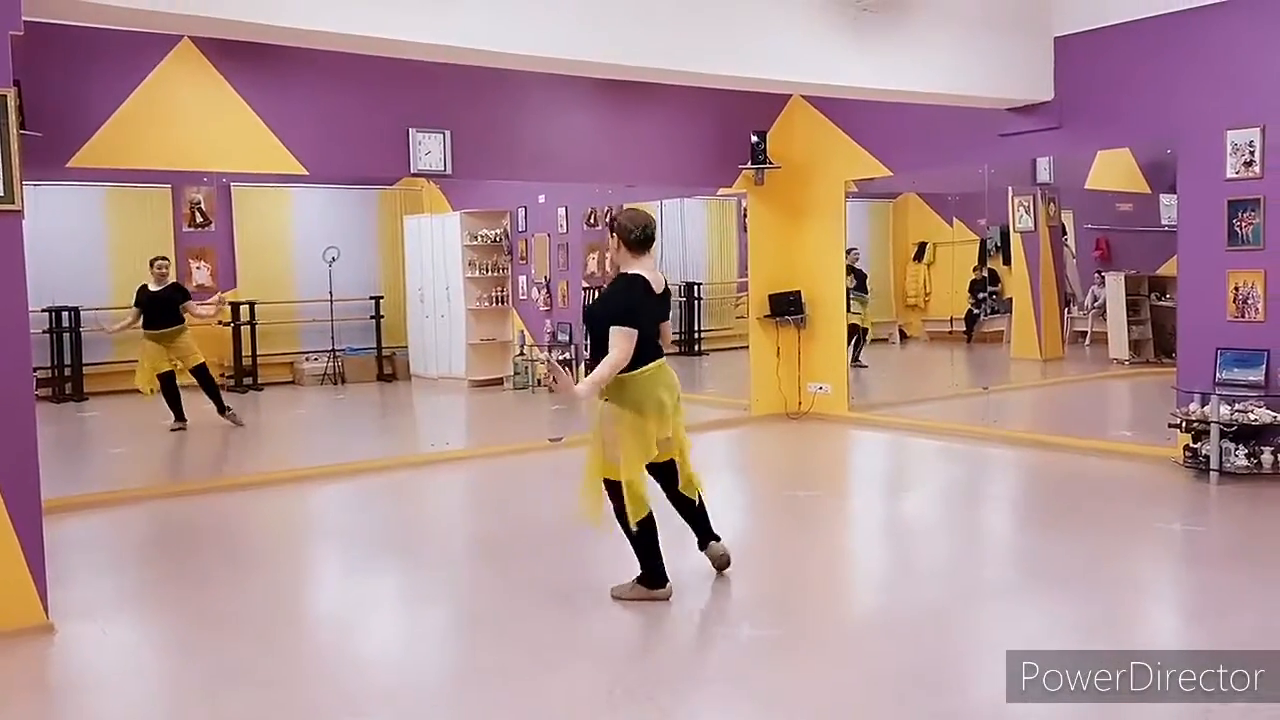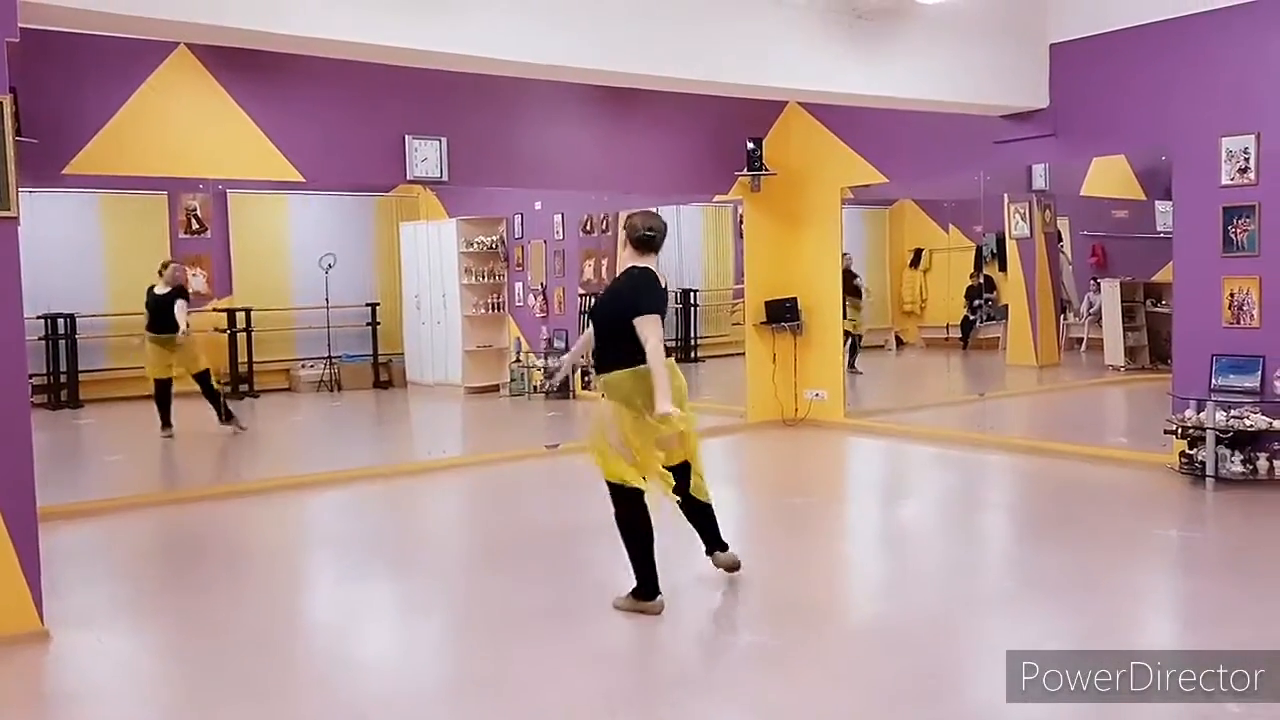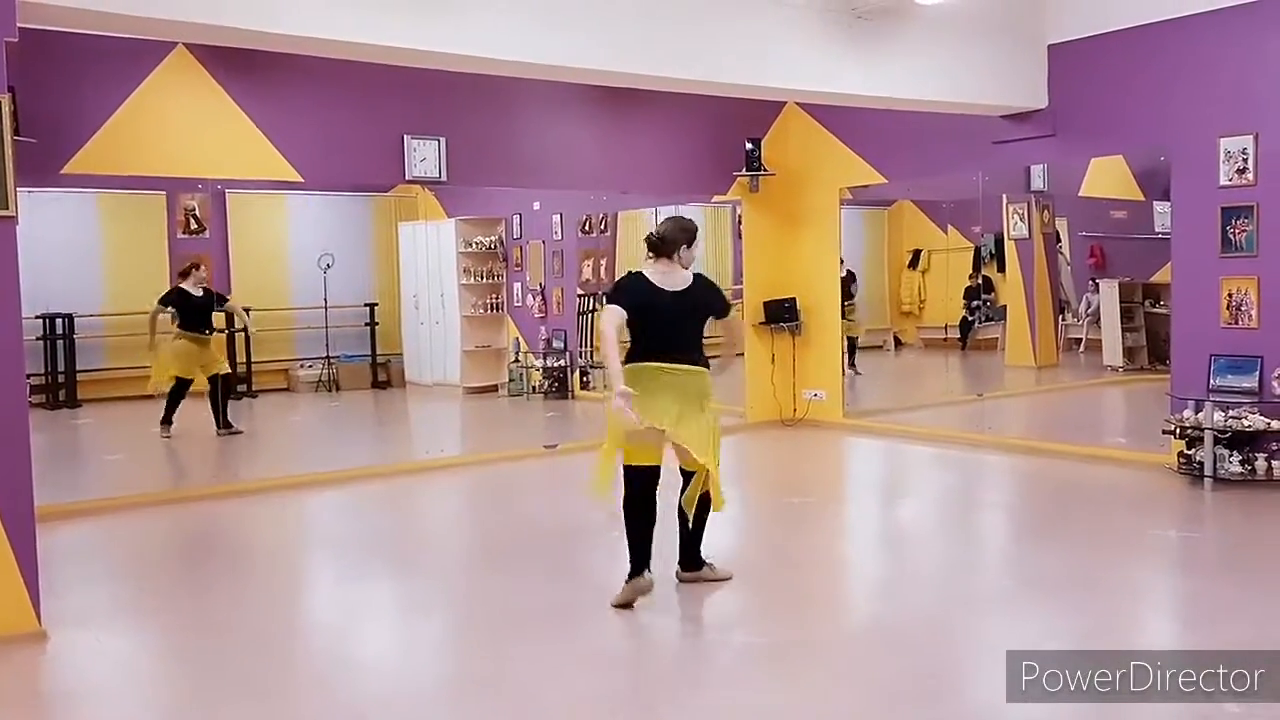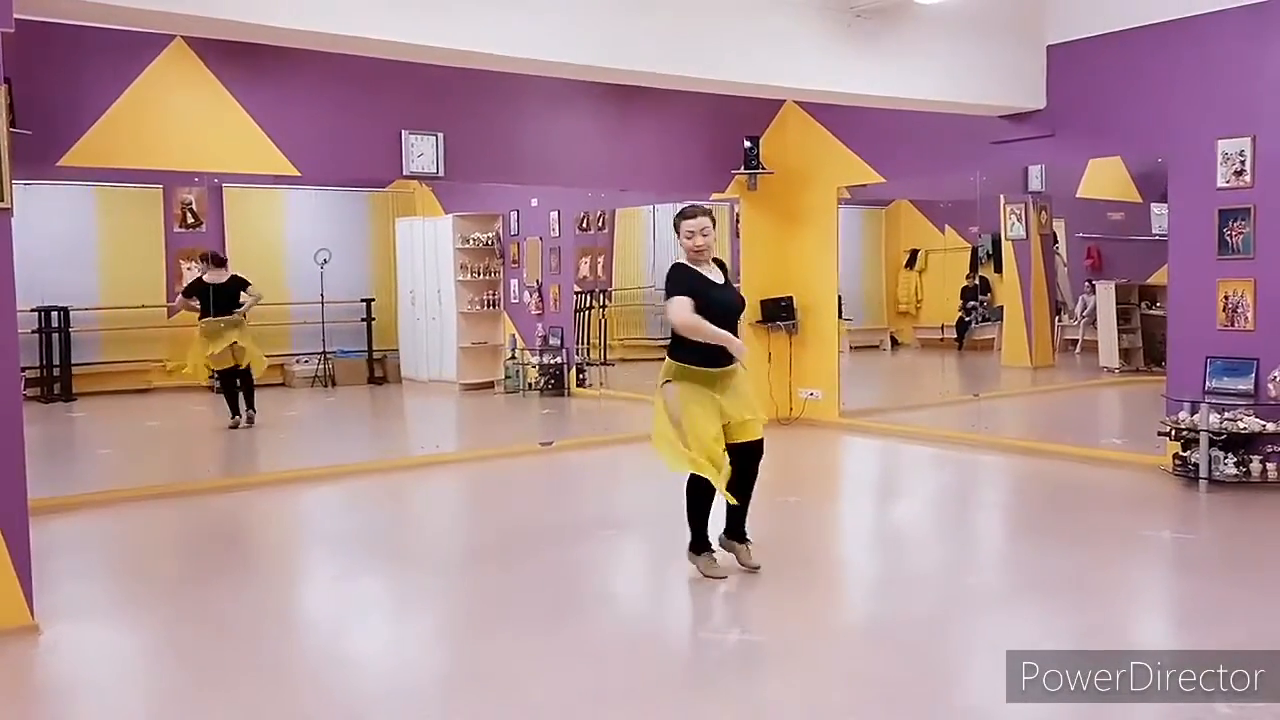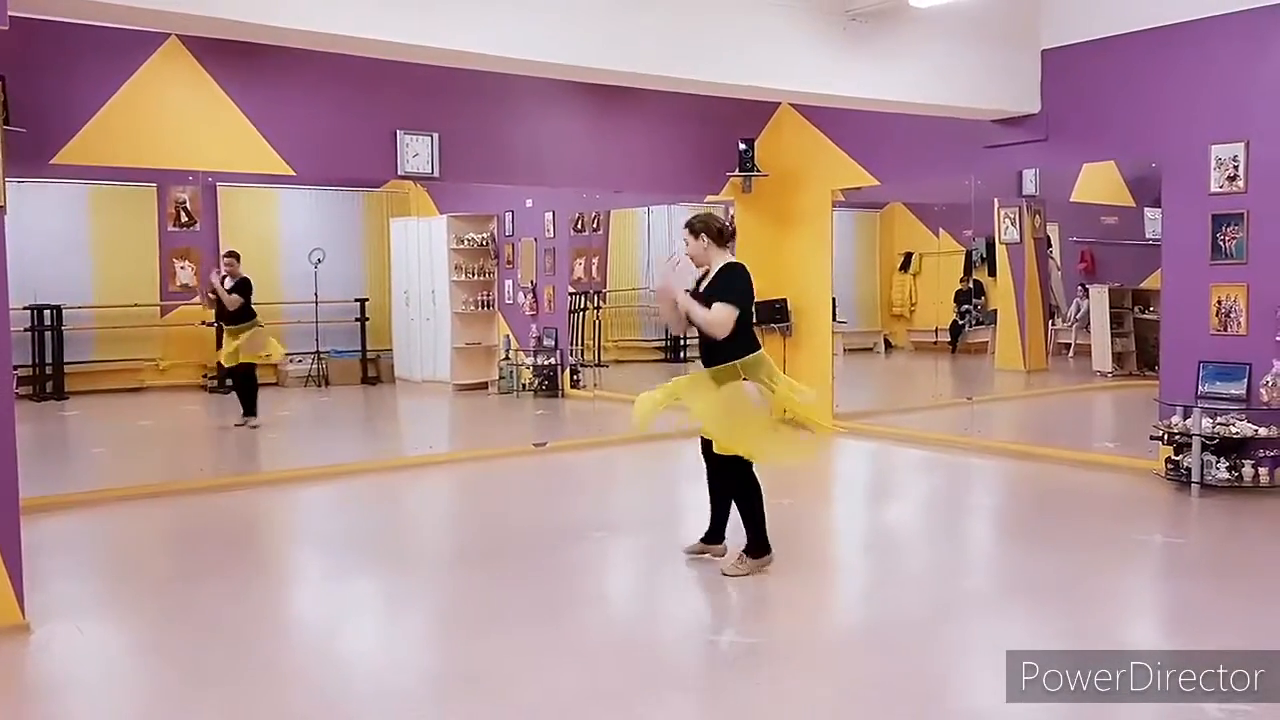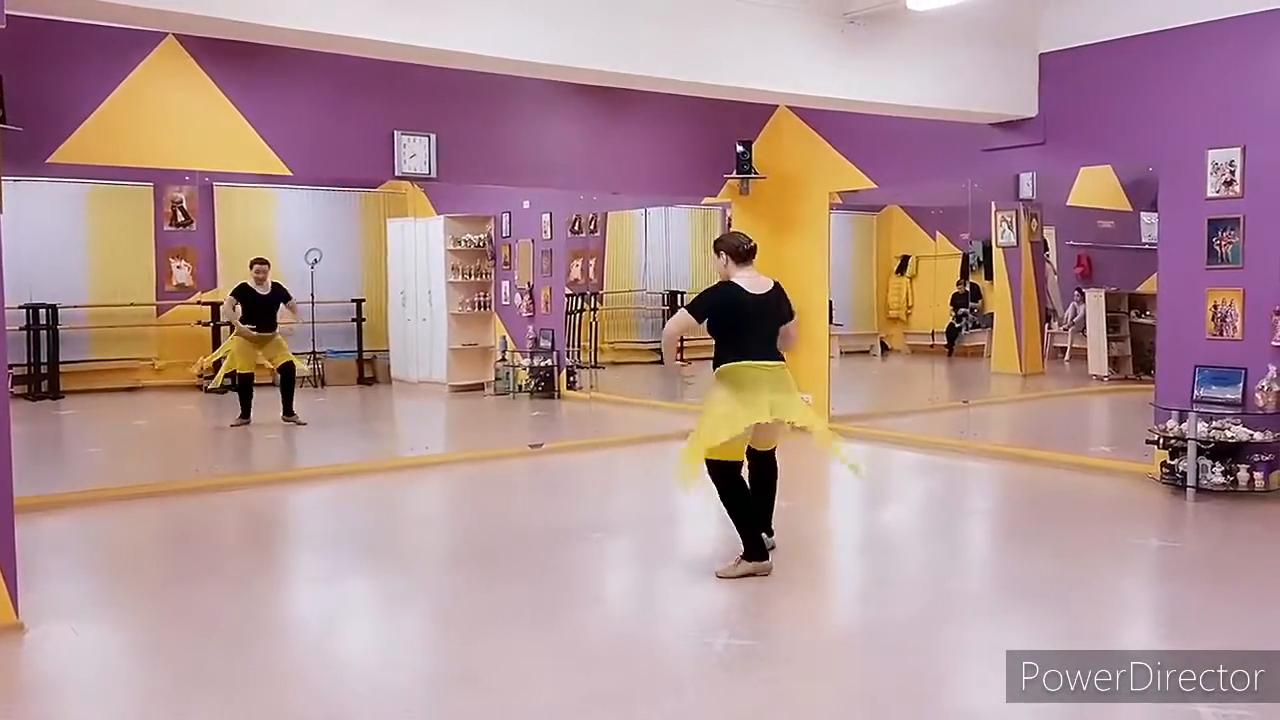
dt=0.4s
person 1, frame 1
left shoulder: (625, 287)
right shoulder: (657, 282)
left elbow: (620, 354)
left wrist: (584, 390)
left hip: (628, 397)
right hip: (658, 388)
left knee: (623, 487)
right knee: (669, 471)
left ankle: (653, 580)
right ankle: (711, 540)
person 1, frame 2
left shoulder: (633, 280)
right shoulder: (651, 279)
left elbow: (652, 342)
right elbow: (609, 329)
left wrist: (663, 399)
right wrist: (572, 357)
left hip: (628, 394)
right hip: (661, 389)
left knee: (626, 493)
right knee: (681, 472)
left ankle: (647, 592)
right ankle: (718, 548)
person 1, frame 3
left shoulder: (632, 284)
right shoulder: (701, 286)
left elbow: (608, 326)
right elbow: (734, 333)
left wrist: (617, 382)
right wrist: (725, 360)
left hip: (643, 389)
right hip: (691, 389)
left knee: (639, 481)
right knee: (698, 474)
left ankle: (638, 572)
right ankle: (690, 564)
person 1, frame 4
left shoulder: (717, 268)
right shoulder: (680, 274)
right elbow: (682, 321)
left wrist: (730, 328)
right wrist: (729, 340)
left hip: (726, 377)
right hip: (689, 383)
left knee: (750, 453)
right knee: (708, 466)
left ankle: (736, 535)
right ankle: (700, 548)
person 1, frame 5
left shoulder: (730, 275)
right shoulder: (710, 277)
left elbow: (719, 328)
right elbow: (689, 324)
left wrist: (677, 296)
right wrist: (671, 292)
left hip: (744, 378)
right hip: (724, 377)
left knee: (733, 463)
right knee: (714, 454)
left ankle: (759, 550)
right ankle: (715, 538)
person 1, frame 6
left shoulder: (722, 293)
right shoulder: (775, 290)
left elbow: (674, 328)
right elbow: (786, 336)
left wrist: (671, 359)
left hip: (735, 385)
right hip: (774, 380)
left knee: (722, 467)
right knee: (764, 455)
left ankle: (755, 554)
right ankle: (764, 531)
person 2, frame 1
left shoulder: (177, 288)
right shoulder: (143, 291)
left elbow: (195, 311)
right elbow: (133, 319)
left wrist: (215, 309)
right wrist: (113, 329)
left hip: (179, 336)
right hip: (153, 341)
left knee: (202, 373)
right knee: (167, 379)
left ankle: (224, 410)
right ankle: (179, 419)
person 2, frame 2
left shoulder: (180, 290)
right shoulder: (151, 291)
left elbow: (180, 309)
left wrist: (183, 327)
right wrist: (144, 339)
left hip: (181, 341)
right hip: (157, 344)
left knee: (205, 379)
right knee: (162, 386)
left ankle: (226, 416)
right ankle: (166, 425)
person 2, frame 3
left shoulder: (208, 293)
right shoulder: (176, 292)
left elbow: (232, 307)
right elbow: (154, 313)
left wrist: (247, 323)
right wrist: (152, 338)
left hip: (205, 343)
right hip: (186, 342)
left knee: (224, 381)
right knee: (182, 384)
left ankle: (223, 424)
right ankle: (166, 422)
person 2, frame 4
left shoulder: (198, 283)
right shoulder: (235, 279)
left elbow: (180, 304)
right elbow: (256, 295)
right wrist: (244, 309)
left hip: (210, 331)
right hip: (235, 328)
left knee: (223, 374)
right knee: (244, 370)
left ankle: (236, 415)
right ankle: (250, 410)
person 2, frame 5
left shoulder: (244, 282)
right shoulder: (223, 279)
left elbow: (231, 305)
right elbow: (210, 305)
left wrist: (216, 285)
right wrist: (206, 295)
left hip: (249, 331)
right hip: (231, 333)
left knee: (247, 371)
right knee: (235, 374)
left ankle: (252, 414)
right ankle: (247, 413)
person 2, frame 6
left shoulder: (277, 288)
right shoulder: (243, 289)
left elbow: (293, 307)
right elbow: (226, 307)
left wrist: (296, 323)
right wrist: (240, 327)
left hip: (271, 338)
right hip: (247, 339)
left knee: (289, 370)
right knee: (244, 378)
left ankle: (288, 413)
right ankle: (244, 415)
